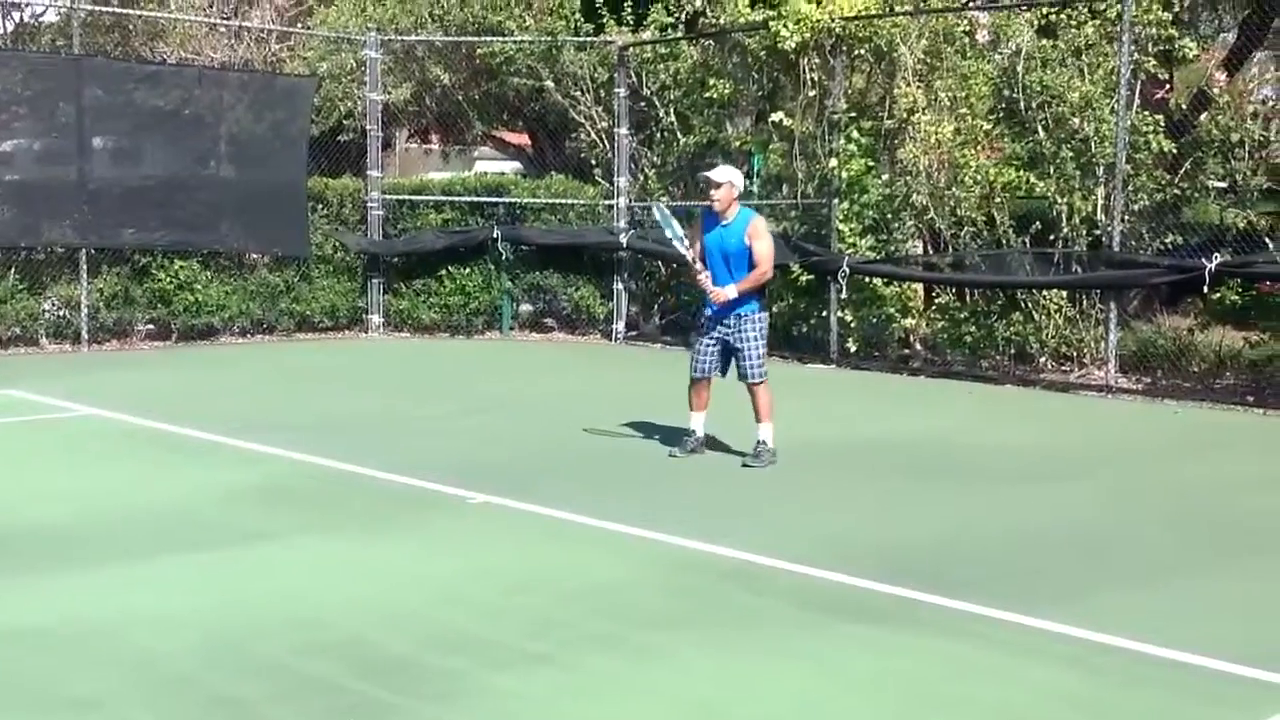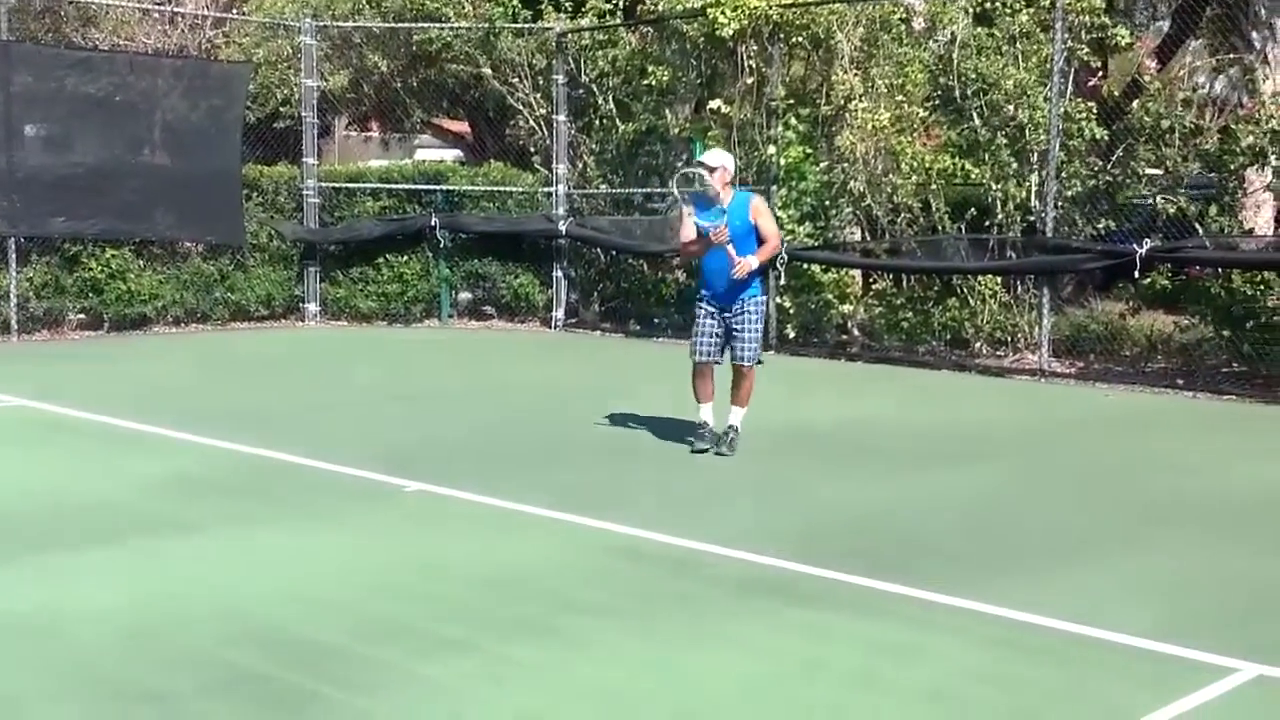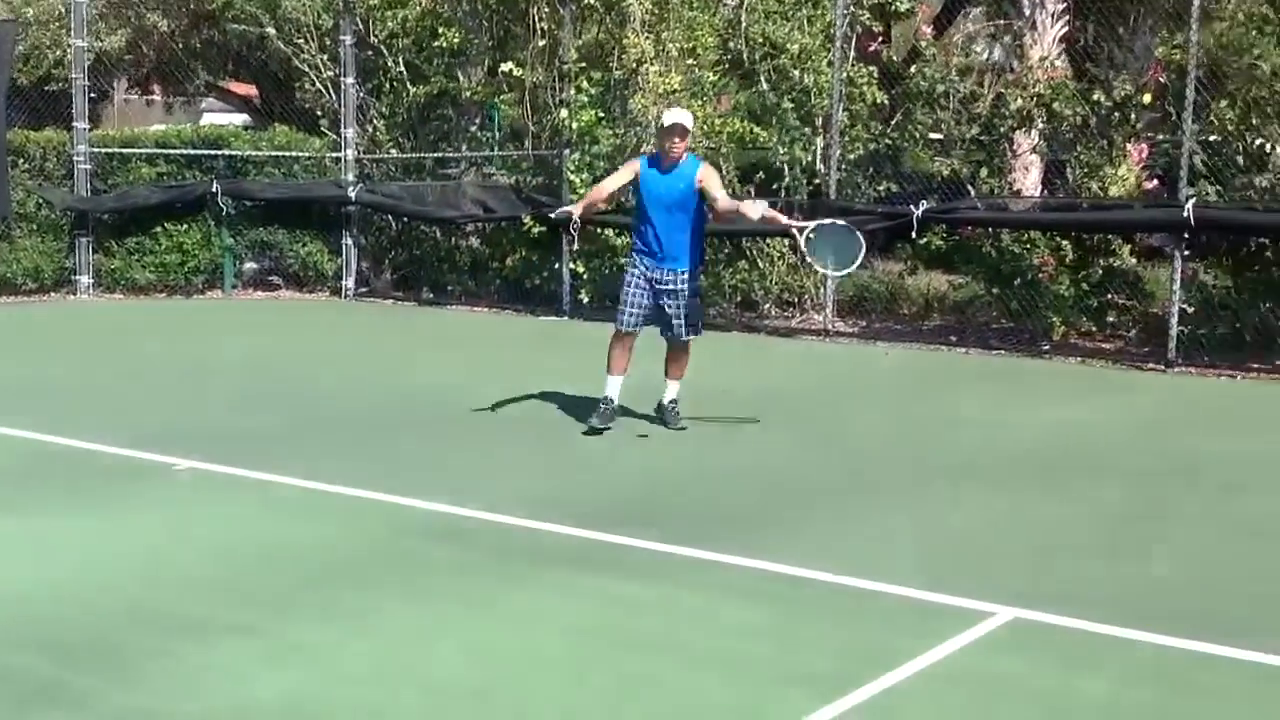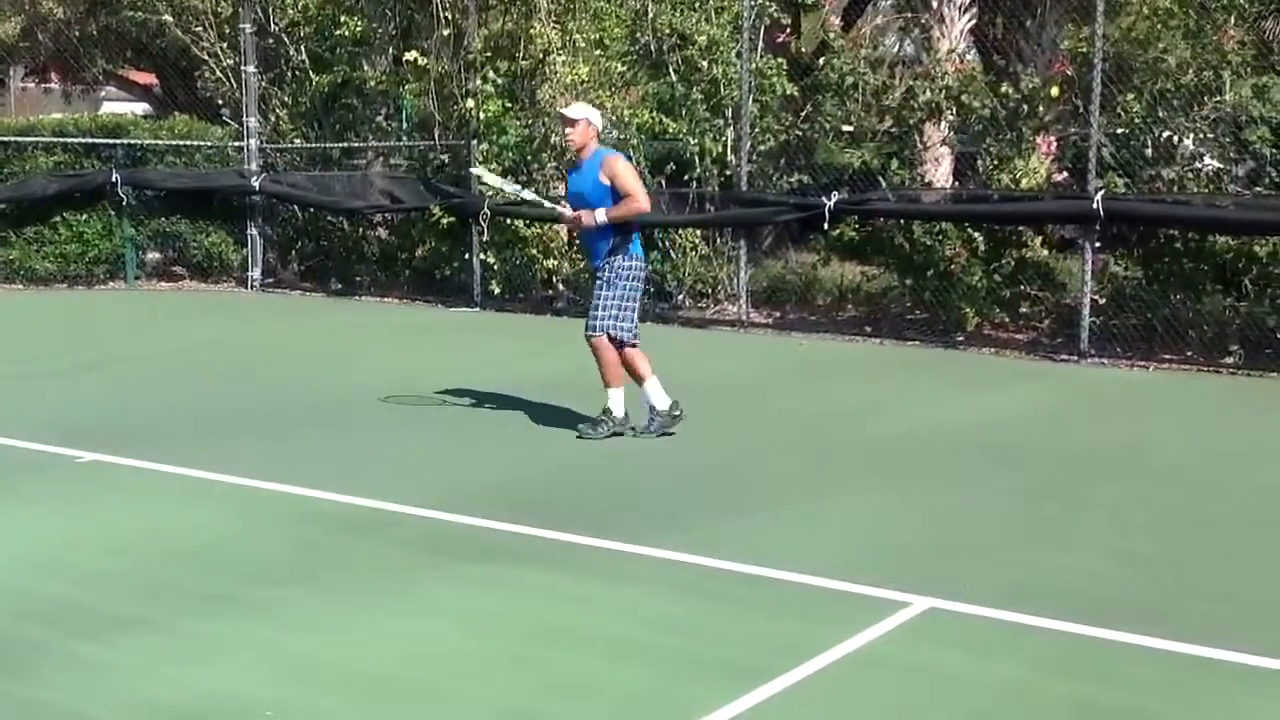
dt=1s
person 1, frame 1
left shoulder: (753, 224)
right shoulder: (703, 221)
left elbow: (765, 270)
right elbow: (696, 259)
left wrist: (731, 291)
right wrist: (700, 274)
left hip: (748, 313)
right hip: (714, 312)
left knee: (755, 379)
right knee: (699, 374)
left ankle: (766, 445)
right ankle: (696, 435)
person 1, frame 2
left shoulder: (753, 203)
left elbow: (774, 241)
right elbow: (684, 250)
left wrist: (754, 260)
right wrist: (708, 242)
left hip: (748, 298)
right hip: (710, 299)
left knee: (745, 365)
right knee: (703, 363)
left ankle: (733, 427)
right ankle: (704, 424)
person 1, frame 3
left shoulder: (701, 171)
right shoulder: (640, 166)
left elbow: (724, 205)
right elbow: (604, 189)
left wrist: (752, 209)
right wrist: (581, 205)
left hip: (682, 271)
right hip: (642, 265)
left knee: (680, 340)
right knee: (624, 331)
left ankle: (668, 402)
right ankle: (609, 402)
person 1, frame 4
left shoulder: (612, 162)
right shoulder: (574, 171)
left elbow: (642, 203)
left wrist: (598, 216)
right wrist: (569, 217)
left hip: (622, 262)
right hip: (600, 265)
left knee: (599, 336)
right knee: (620, 342)
left ankle: (615, 414)
right ankle: (664, 407)
